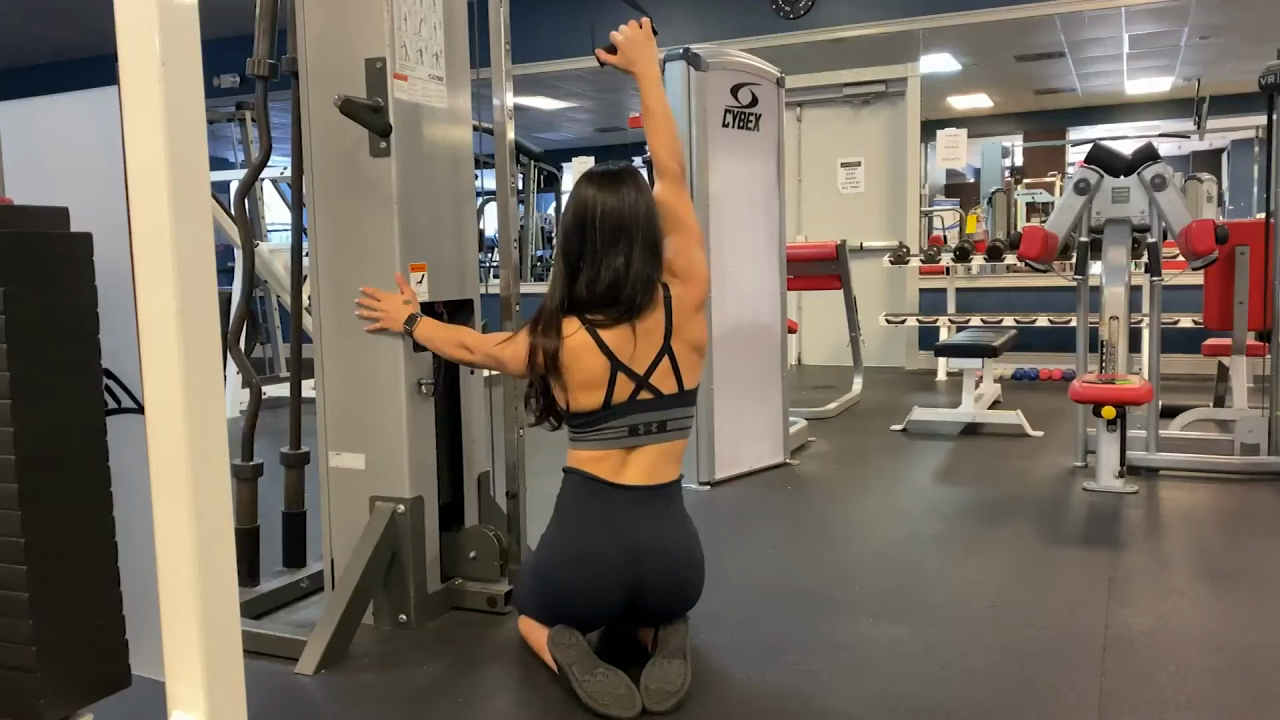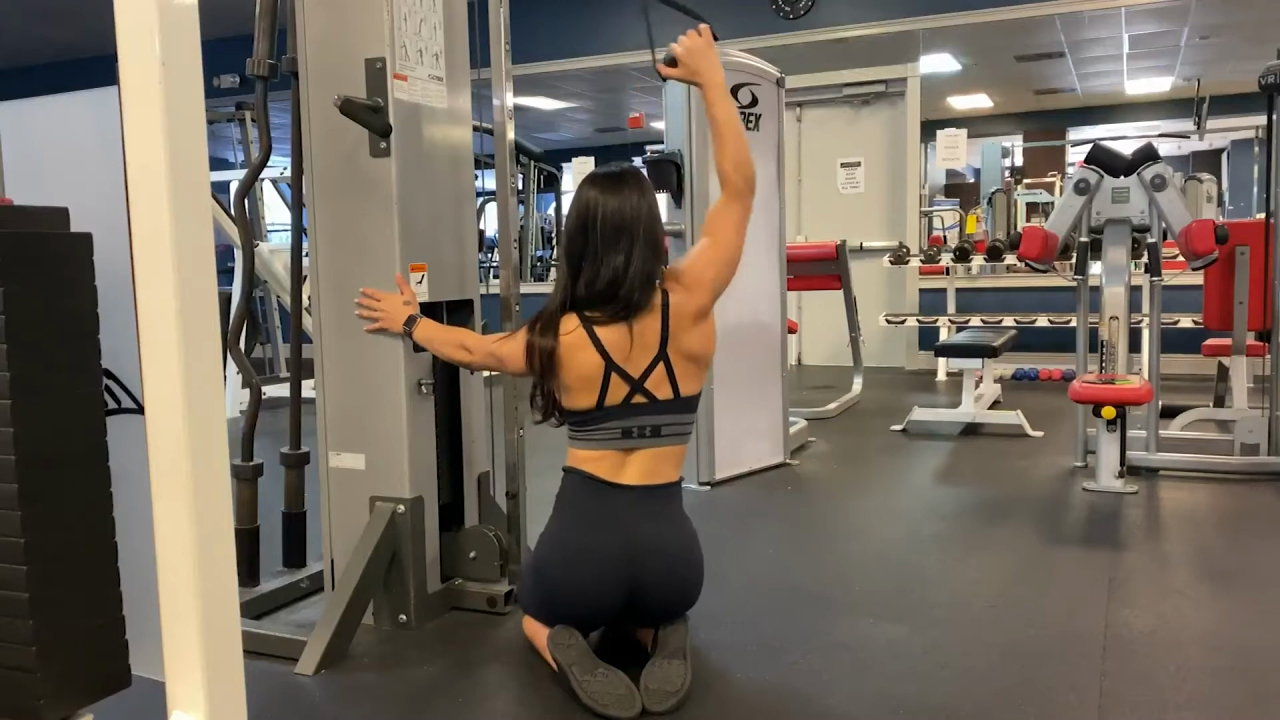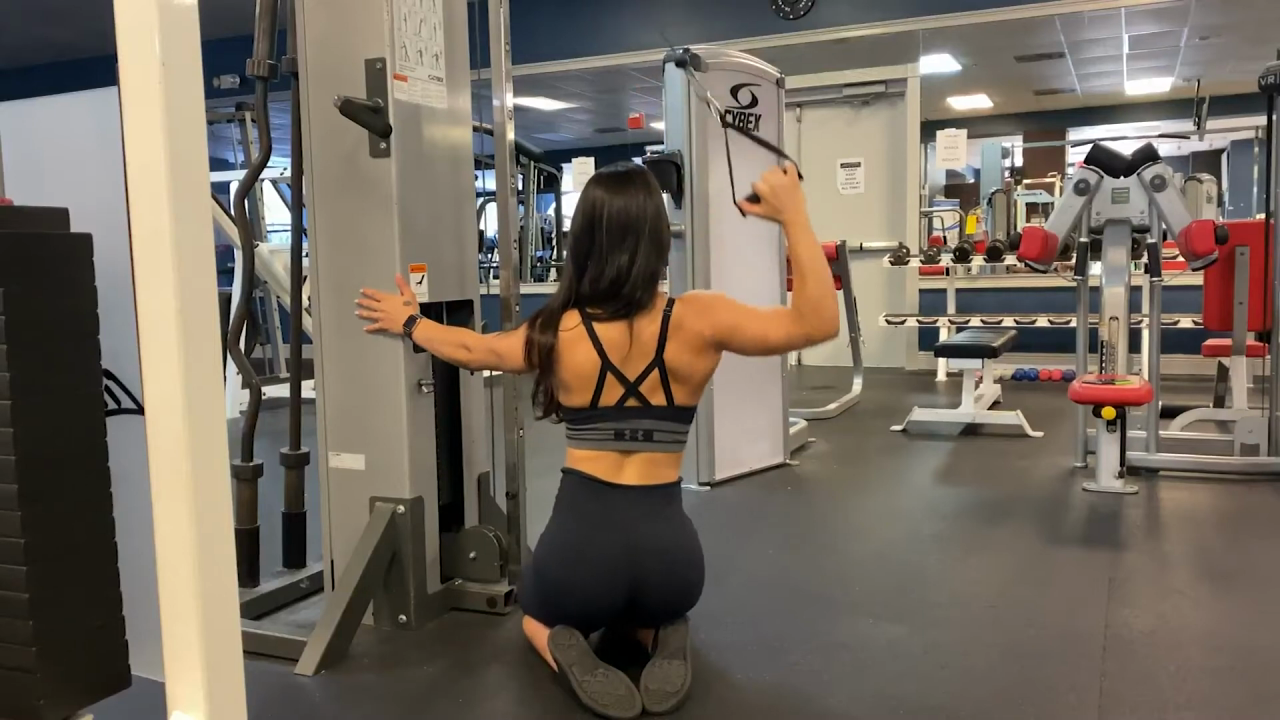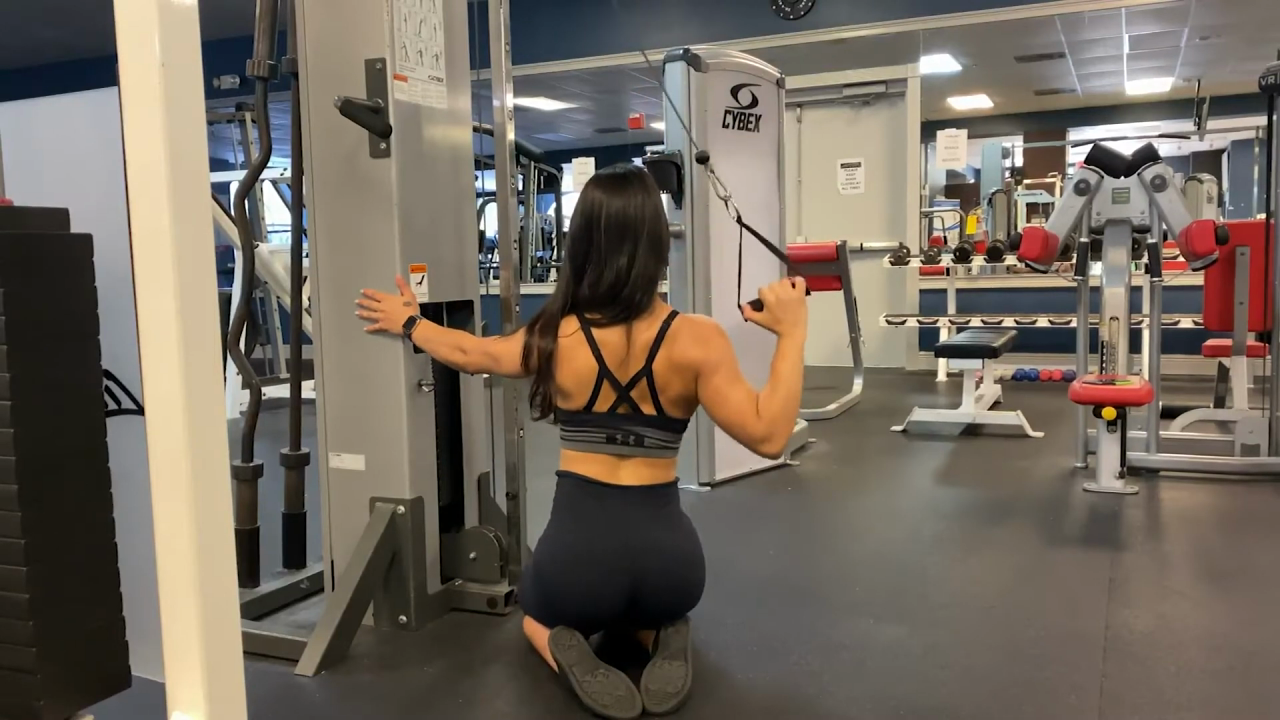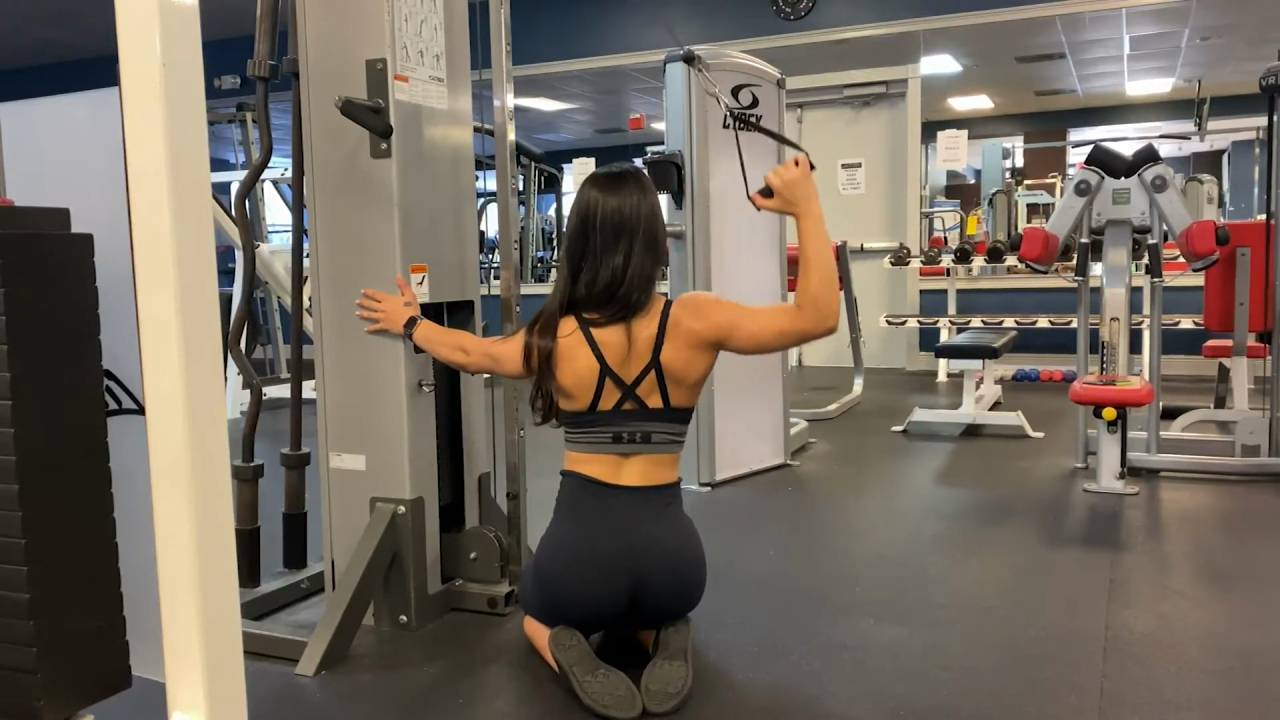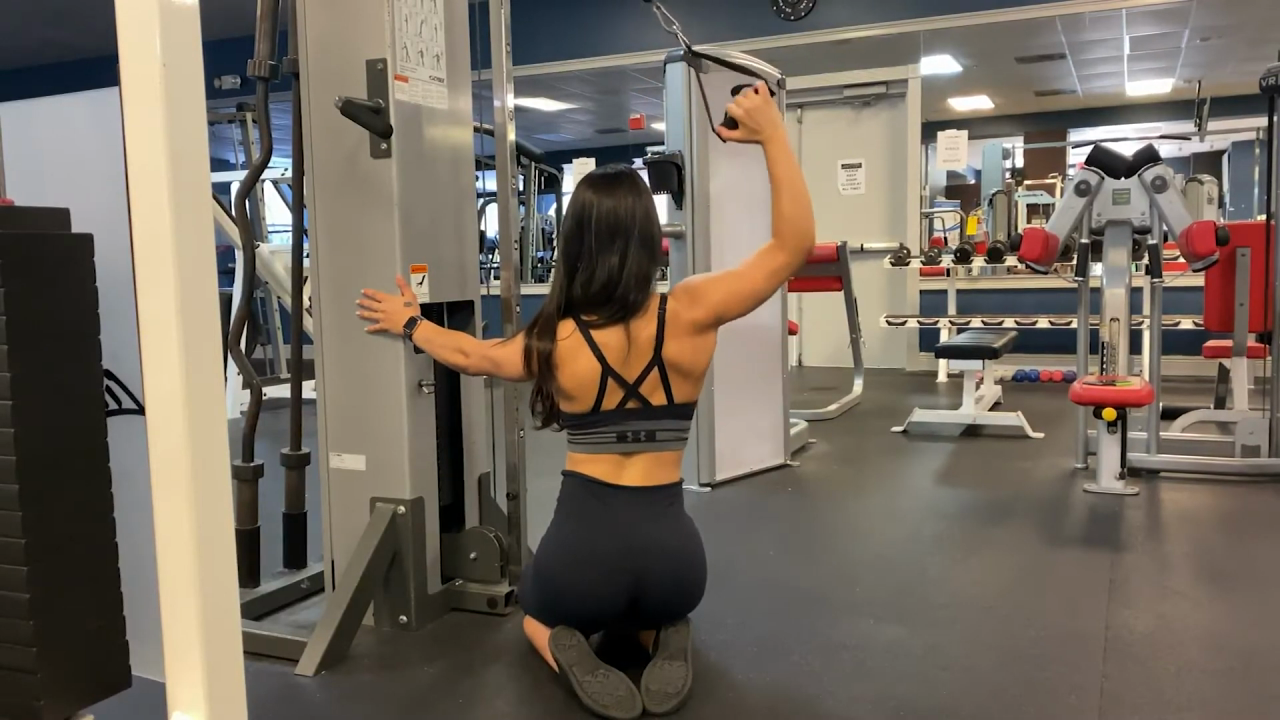
dt=0.5s
person 1, frame 1
left shoulder: (558, 340)
right shoulder: (684, 304)
left elbow: (476, 348)
right elbow: (671, 175)
left wrist: (409, 320)
right wrist: (645, 66)
left hip: (583, 543)
right hip: (668, 548)
left knee: (534, 610)
right knee: (653, 601)
left ankle: (564, 653)
right ankle: (660, 637)
person 1, frame 2
left shoulder: (558, 337)
right shoulder: (688, 309)
left elbow: (475, 350)
right elbow: (739, 189)
left wrist: (410, 323)
right wrist: (709, 77)
left hip: (579, 545)
right hip: (667, 547)
left knee: (539, 609)
right knee: (650, 598)
left ankle: (565, 652)
right ankle: (660, 638)
person 1, frame 3
left shoulder: (557, 333)
right shoulder: (698, 320)
left elbow: (472, 349)
right elbow: (818, 322)
left wrist: (409, 322)
right wrist: (792, 212)
left hip: (581, 543)
right hip: (667, 549)
left knee: (538, 611)
right knee: (651, 597)
left ankle: (566, 654)
right ankle: (662, 639)
person 1, frame 4
left shoulder: (556, 338)
right shoulder: (695, 339)
left elbow: (470, 353)
right elbow: (769, 437)
left wrist: (408, 323)
right wrist: (791, 330)
left hip: (578, 549)
right hip: (666, 552)
left knee: (539, 611)
right knee: (647, 603)
left ankle: (565, 650)
right ankle: (662, 636)
person 1, frame 5
left shoulder: (555, 339)
right shoulder: (693, 324)
left elbow: (472, 352)
right elbow: (816, 315)
left wrist: (410, 323)
right wrist: (805, 207)
left hip: (580, 546)
right hip: (668, 550)
left knee: (538, 612)
right knee: (650, 602)
left ankle: (565, 653)
right ankle: (663, 638)
person 1, frame 6
left shoulder: (555, 341)
right shoulder: (691, 317)
left elbow: (472, 355)
right elbow: (794, 243)
left wrist: (408, 323)
right wrist: (772, 134)
left hip: (582, 548)
right hip: (671, 552)
left knee: (539, 613)
right knee: (651, 601)
left ankle: (568, 654)
right ankle: (663, 641)
